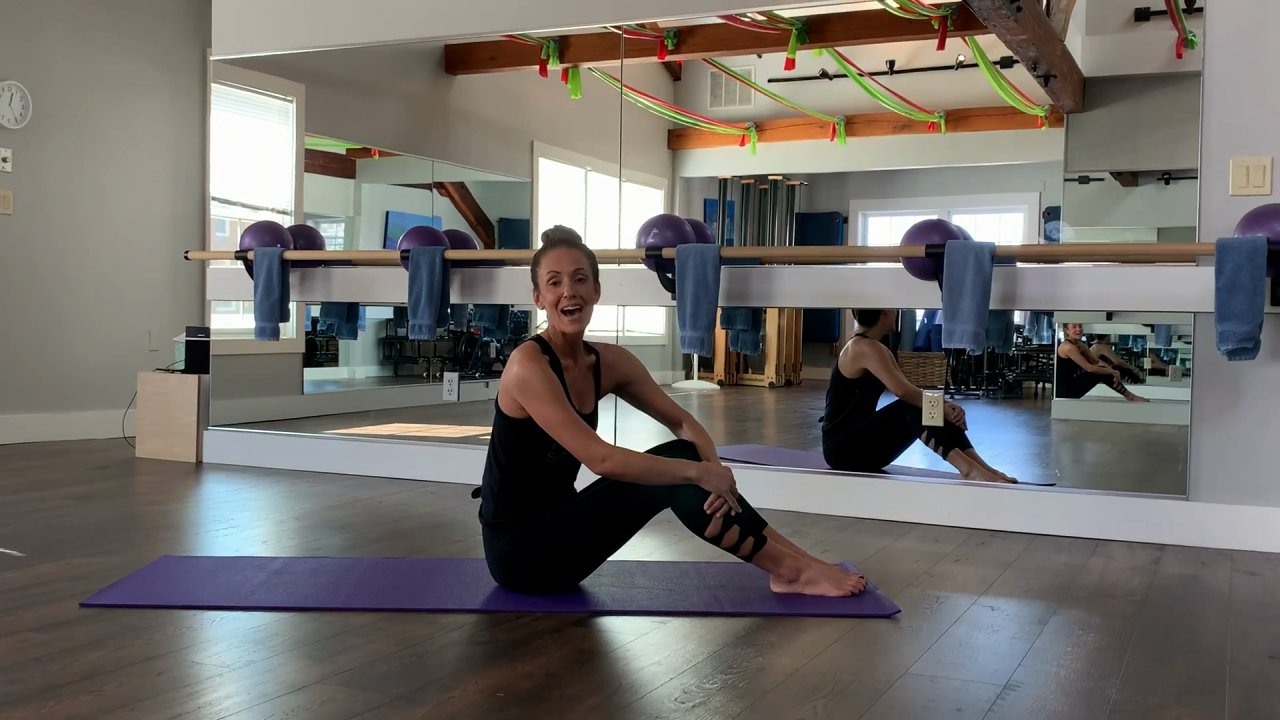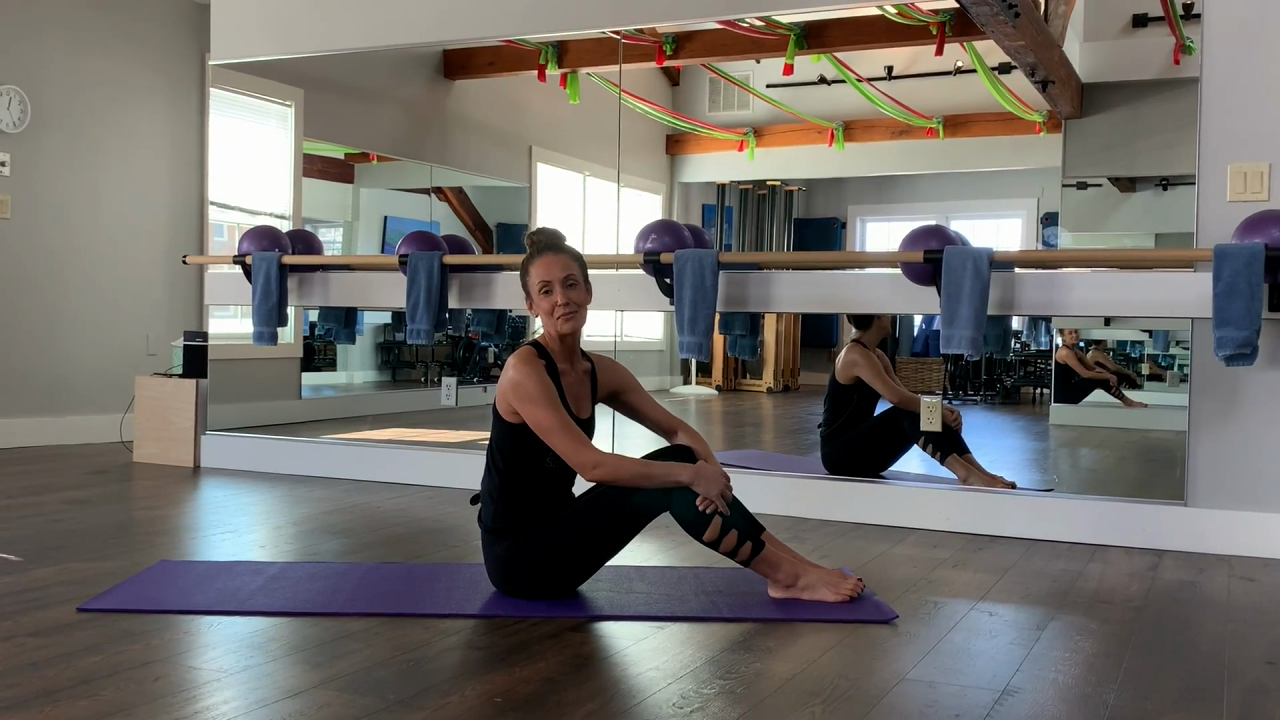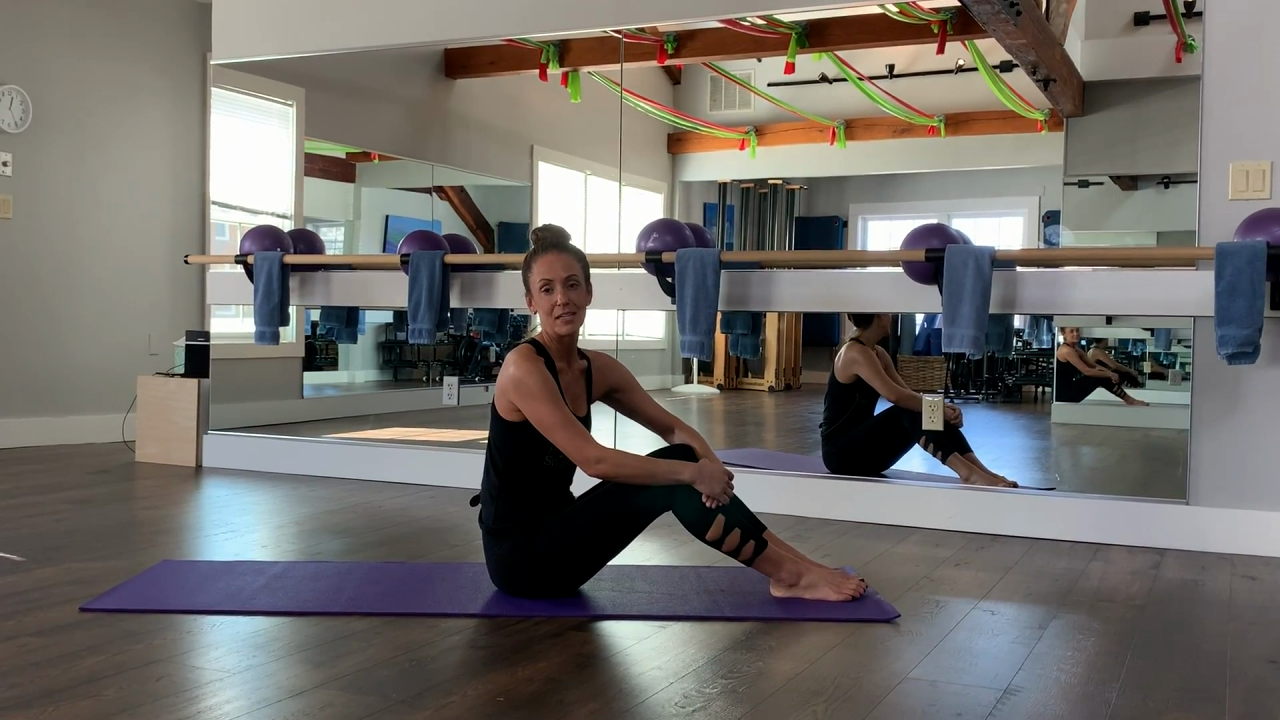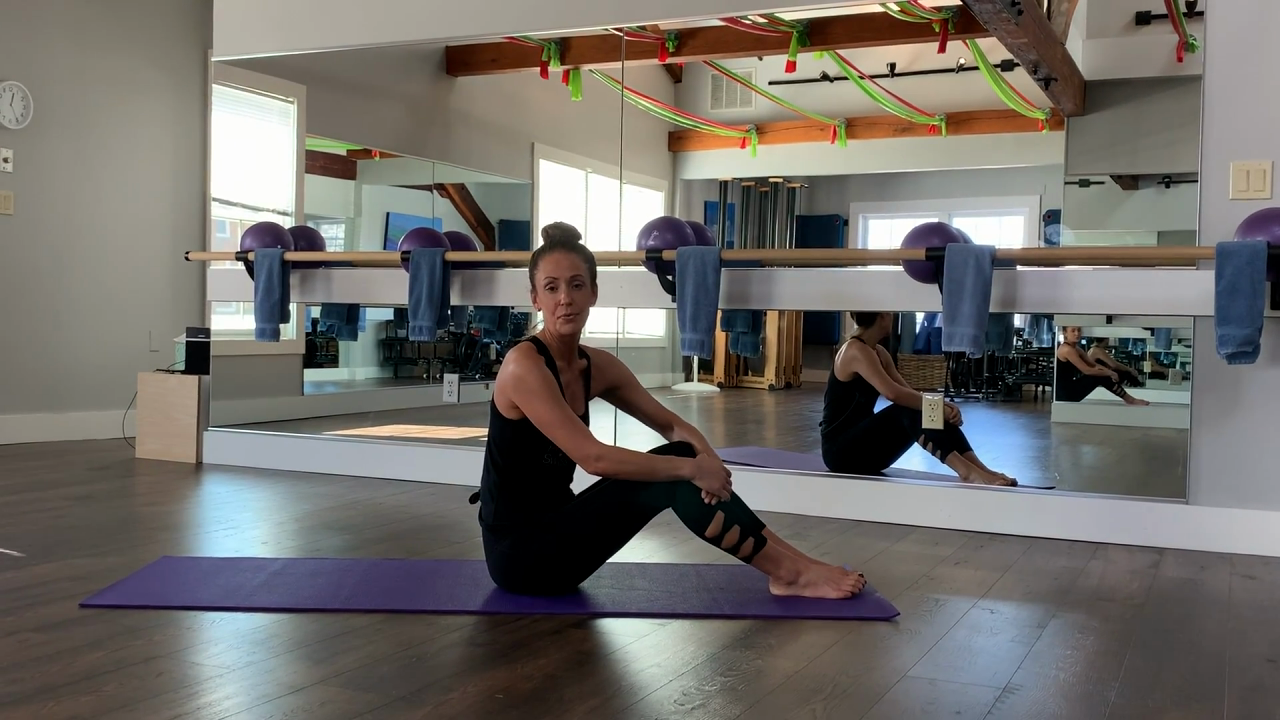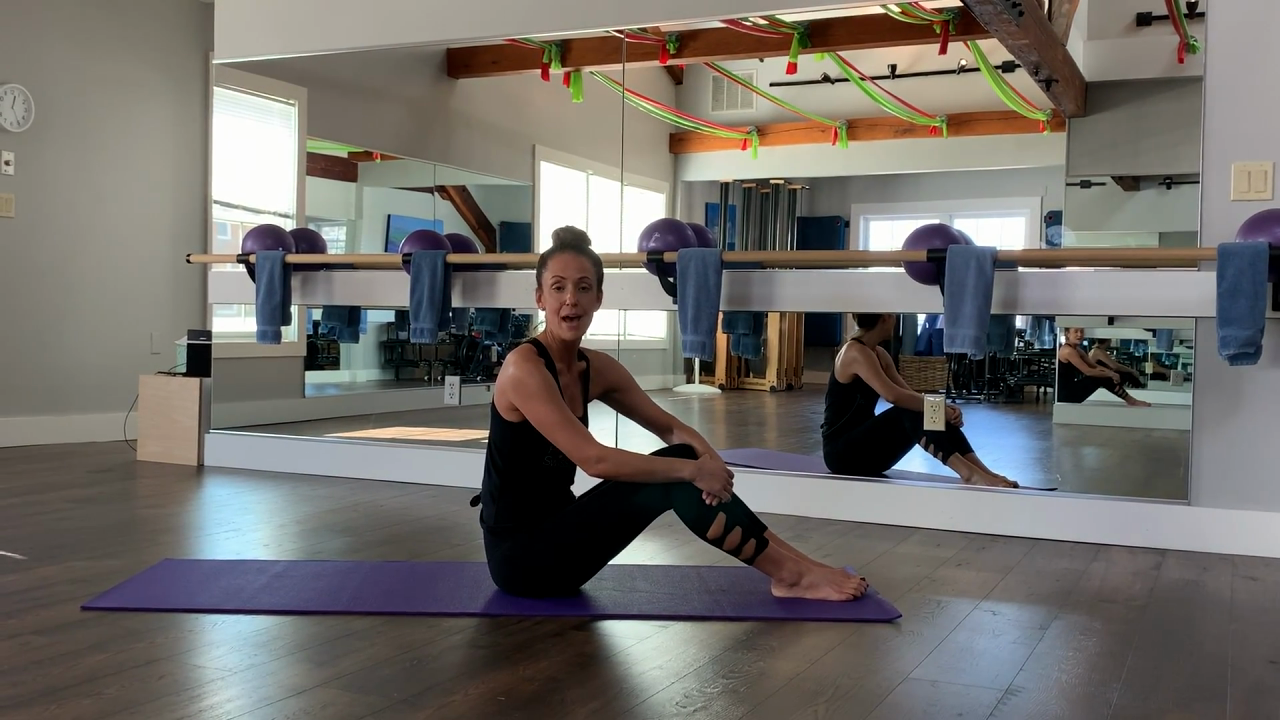
dt=1s
person 1, frame 1
left shoulder: (610, 361)
right shoulder: (529, 364)
left elbow: (681, 422)
right elbow: (600, 458)
left wrist: (712, 467)
right wrist: (699, 472)
left hip: (554, 527)
right hip: (519, 550)
left knee: (679, 461)
right knee: (675, 470)
left ankle: (793, 562)
right ankle: (791, 570)
person 1, frame 2
left shoulder: (601, 371)
right shoulder: (525, 370)
left elbow: (675, 431)
right elbow: (591, 464)
left wrist: (709, 466)
right wrist: (689, 474)
left hip: (553, 531)
right hip: (518, 555)
left knee: (678, 466)
right knee: (674, 474)
left ankle: (790, 568)
right ankle: (790, 575)
person 1, frame 3
left shoulder: (597, 368)
right shoulder: (524, 367)
left elbow: (672, 428)
right elbow: (594, 460)
left wrist: (709, 463)
right wrist: (691, 473)
left hip: (552, 531)
right hip: (519, 553)
left knee: (679, 463)
right knee: (676, 473)
left ankle: (789, 567)
right ankle: (791, 574)
person 1, frame 4
left shoulder: (597, 365)
right shoulder: (524, 365)
left elbow: (670, 425)
right elbow: (594, 457)
left wrist: (705, 457)
right wrist: (690, 468)
left hip: (553, 528)
right hip: (519, 551)
left knee: (679, 460)
right knee: (674, 476)
left ankle: (789, 565)
right ankle: (790, 572)
person 1, frame 5
left shoulder: (597, 367)
right shoulder: (525, 367)
left elbow: (670, 428)
right elbow: (594, 459)
left wrist: (707, 458)
right wrist: (692, 469)
left hip: (553, 529)
right hip: (520, 553)
left knee: (680, 463)
right knee: (677, 477)
left ankle: (792, 566)
right ankle: (793, 573)
person 2, frame 1
left shoulder: (879, 349)
right shoulder: (865, 347)
left elbow: (911, 390)
right elbow: (902, 390)
left wrist: (944, 405)
right wrist: (941, 408)
left hip: (864, 443)
right hip: (841, 447)
right knee: (913, 409)
left ankle: (981, 468)
right ankle: (969, 469)
person 2, frame 2
left shoulder: (877, 356)
right shoulder: (856, 355)
left elbow: (906, 395)
right elbow: (897, 398)
left wrist: (941, 410)
left hip: (862, 450)
right hip: (839, 452)
left knee: (923, 414)
right knee: (909, 414)
left ankle: (979, 472)
right ankle: (966, 474)
person 2, frame 3
left shoulder: (878, 353)
right shoulder: (856, 353)
left elbow: (907, 393)
right elbow: (895, 396)
left wrist: (942, 408)
left hip: (864, 448)
right hip: (840, 451)
left knee: (922, 412)
right knee: (910, 413)
left ankle: (981, 471)
right ankle: (969, 473)
person 2, frame 4
left shoulder: (879, 352)
right shoulder: (856, 350)
left elbow: (908, 392)
right elbow: (893, 393)
left wrist: (942, 406)
left hip: (864, 446)
right hip: (840, 449)
left knee: (919, 409)
right knee: (910, 411)
left ankle: (981, 471)
right ankle: (969, 473)
person 2, frame 5
left shoulder: (879, 354)
right shoulder: (855, 352)
left elbow: (909, 394)
right elbow: (893, 395)
left wrist: (943, 408)
left hip: (865, 447)
right hip: (841, 451)
left knee: (923, 412)
right knee: (911, 414)
left ankle: (983, 472)
right ankle: (969, 473)
